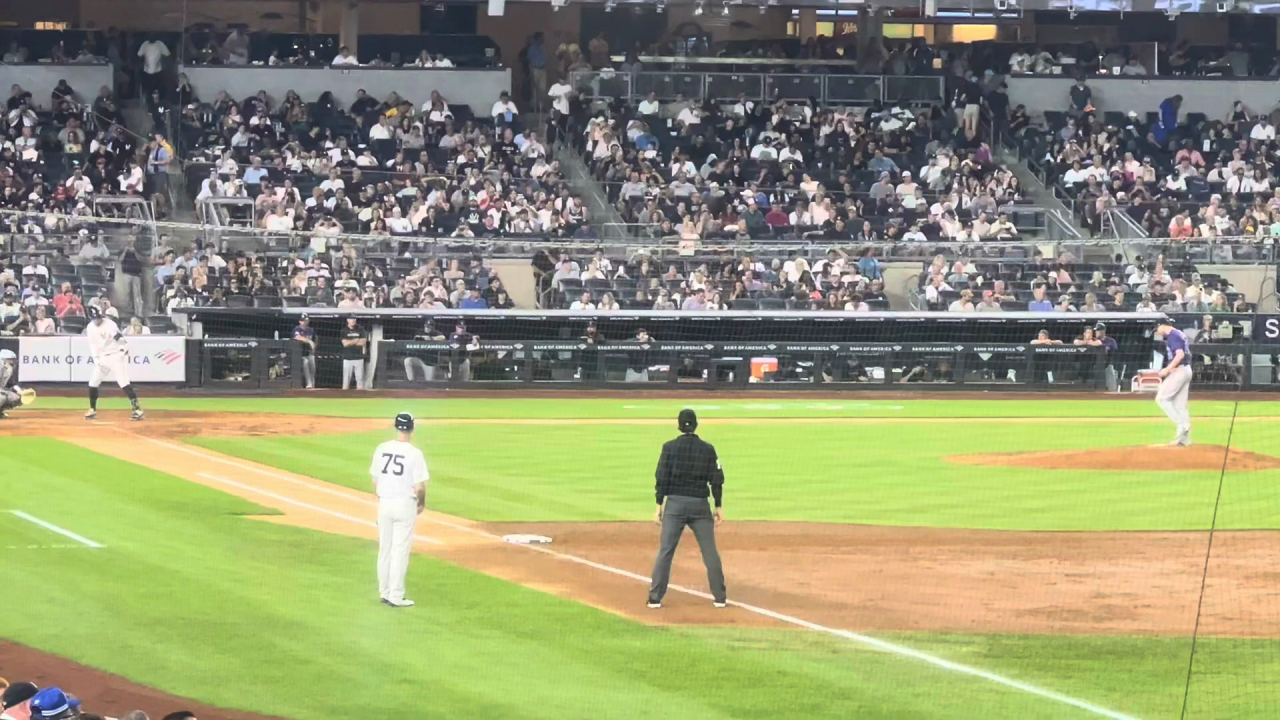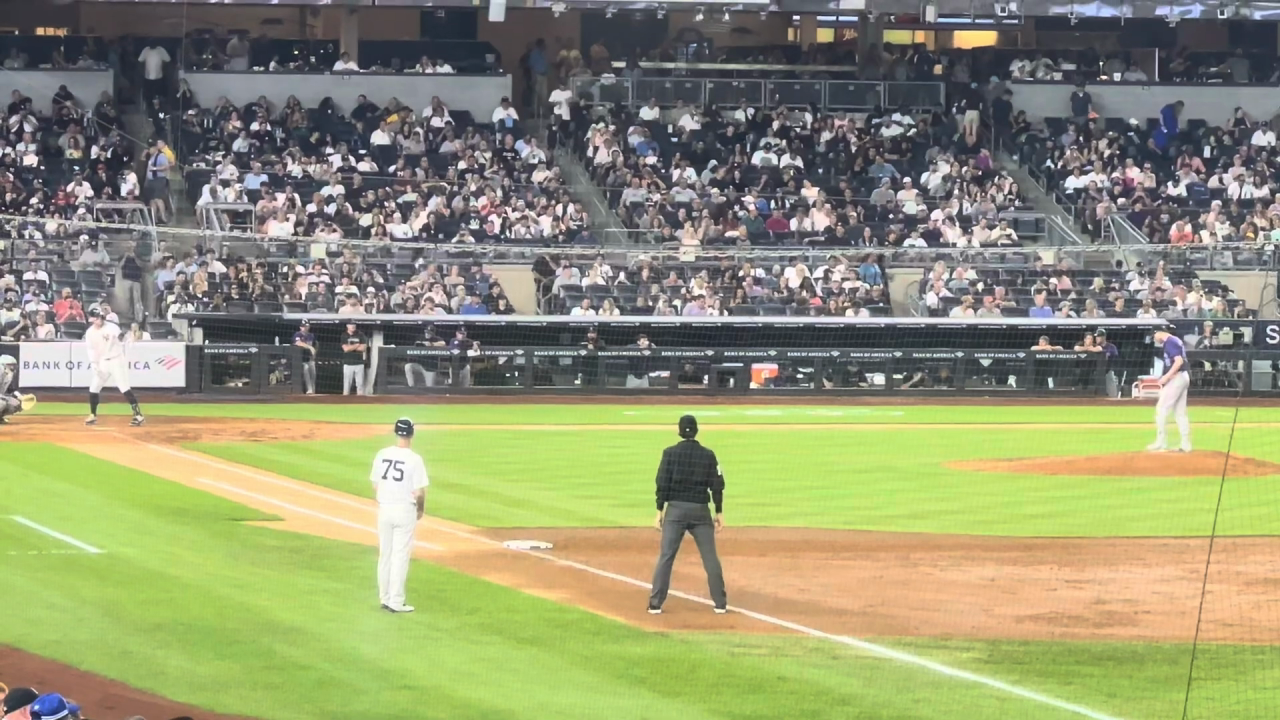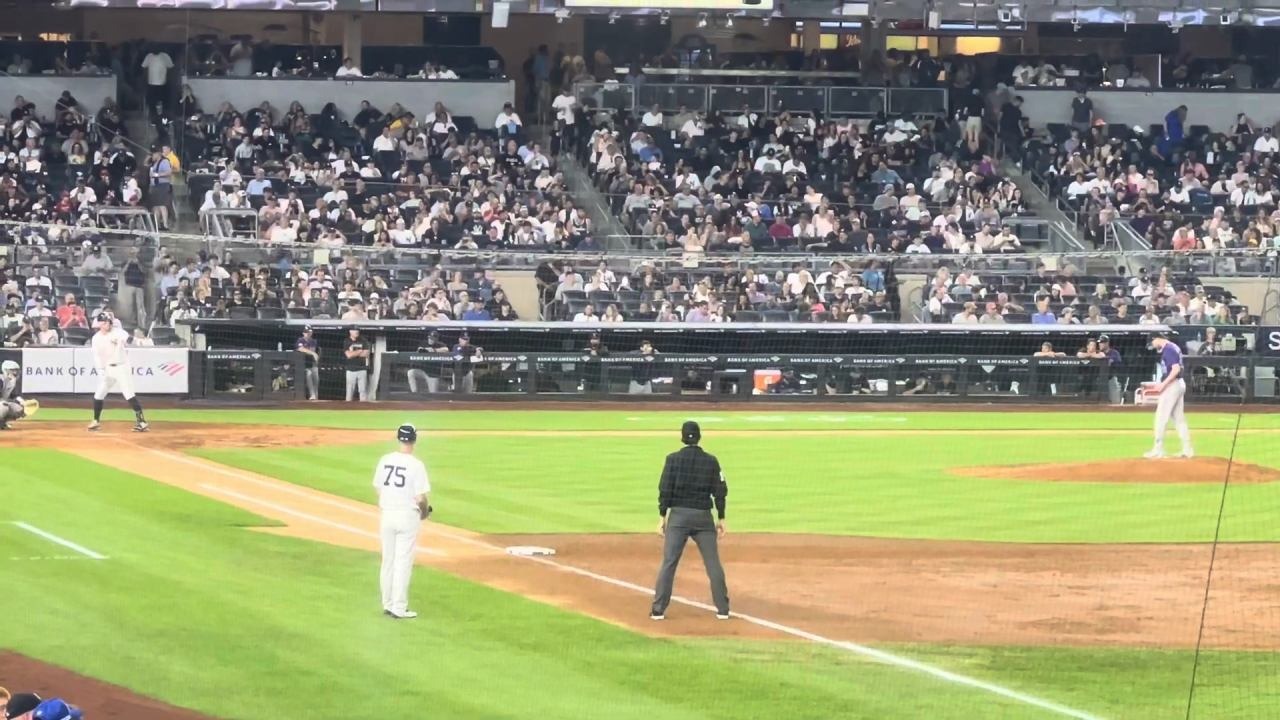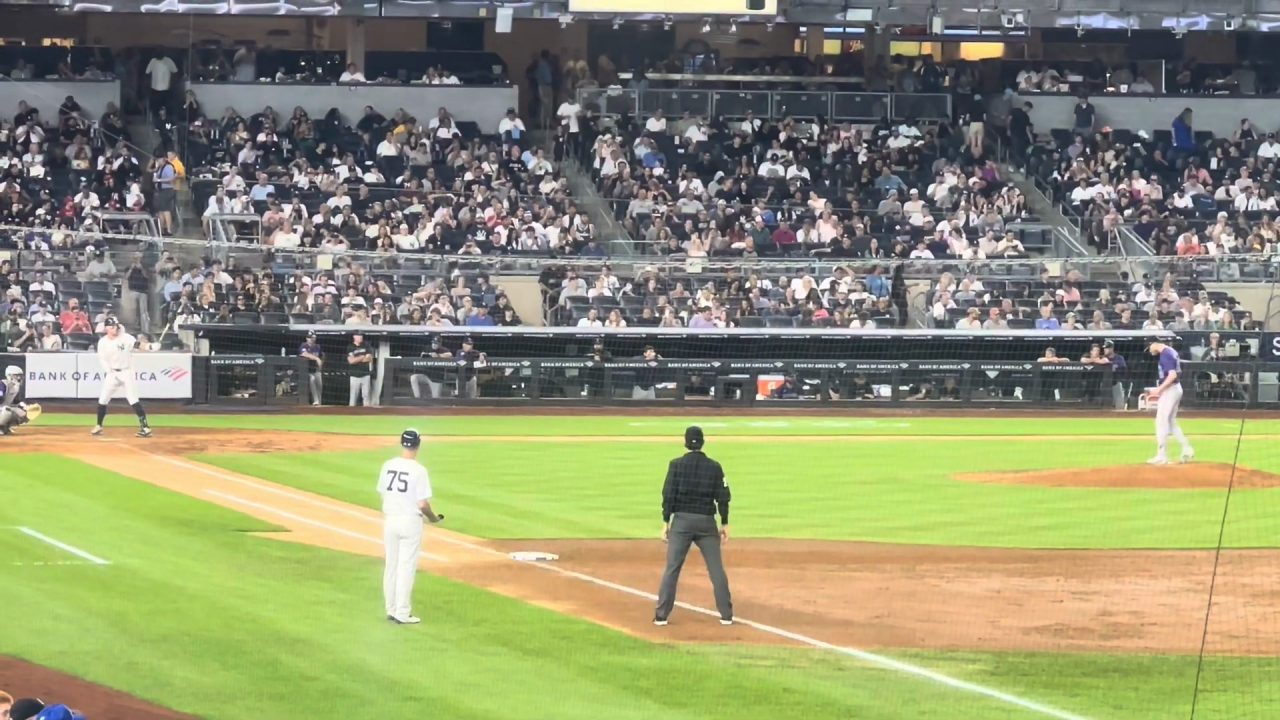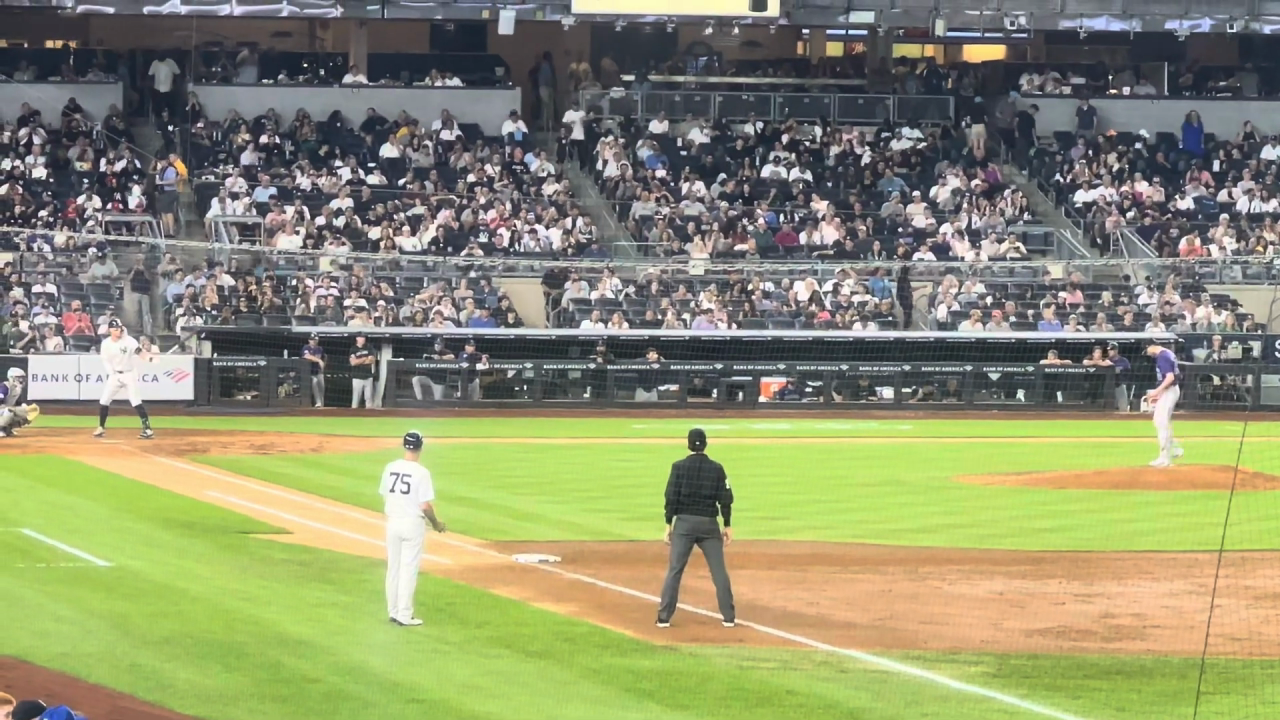
dt=0.2s
person 1, frame 1
left shoulder: (670, 447)
right shoulder: (707, 448)
left elbow: (662, 478)
right elbow: (716, 479)
left wrist: (659, 505)
right wrist: (718, 506)
left hip: (675, 503)
right hip: (700, 504)
left knee: (665, 551)
right knee: (710, 552)
left ankle: (655, 598)
right ankle: (719, 597)
person 1, frame 2
left shoulder: (670, 453)
right shoulder: (708, 455)
left elbow: (662, 484)
right elbow: (717, 486)
left wrist: (660, 511)
right wrist: (718, 512)
left hip: (675, 509)
right hip: (700, 510)
left knee: (666, 557)
right knee: (710, 557)
left ankle: (655, 604)
right ankle: (720, 603)
person 1, frame 3
left shoulder: (673, 459)
right shoulder: (711, 461)
left elbow: (665, 490)
right elbow: (719, 492)
left wrist: (663, 517)
right wrist: (721, 518)
left hip: (678, 515)
right hip: (703, 516)
left knee: (668, 563)
right knee: (713, 564)
left ankle: (658, 610)
right ankle: (723, 610)
person 1, frame 4
left shoulder: (676, 464)
right shoulder: (714, 466)
left elbow: (669, 496)
right elbow: (723, 497)
left wrist: (666, 522)
right wrist: (724, 523)
left hip: (681, 520)
right hip: (707, 521)
left knee: (672, 568)
right knee: (717, 569)
left ankle: (661, 615)
right ankle: (726, 615)
person 1, frame 5
left shoulder: (679, 466)
right shoulder: (717, 468)
left elbow: (671, 498)
right elbow: (726, 499)
left wrist: (669, 525)
right wrist: (727, 525)
left hip: (684, 522)
right hip: (709, 523)
left knee: (674, 570)
right knee: (719, 571)
left ankle: (664, 617)
right ankle: (729, 617)
person 2, frame 1
left shoulder: (381, 449)
right shoulder: (414, 453)
left elbow: (375, 481)
right elbow: (419, 486)
right wrist: (421, 503)
left hip: (384, 503)
right hip: (405, 504)
left knee: (385, 550)
right knee: (400, 551)
left ankle: (384, 593)
right ankle: (396, 596)
person 2, frame 2
left shoulder: (382, 455)
right shoulder: (414, 459)
left elbow: (375, 486)
right elbow: (419, 492)
right wrist: (421, 509)
left hip: (384, 509)
right hip: (405, 511)
left knee: (385, 555)
right knee: (400, 557)
left ankle: (385, 599)
right ankle: (396, 602)
person 2, frame 3
left shoulder: (384, 461)
right shoulder: (416, 465)
left elbow: (379, 491)
right elbow: (420, 498)
right wrist: (425, 512)
left hip: (387, 515)
right hip: (407, 516)
left knee: (388, 561)
right knee: (403, 562)
left ankle: (387, 604)
right ankle: (399, 608)
person 2, frame 4
left shoulder: (388, 466)
right shoulder: (419, 470)
left elbow: (383, 496)
right elbow: (423, 503)
right wrist: (433, 517)
left hip: (391, 520)
right hip: (410, 522)
left knee: (391, 567)
right knee: (406, 568)
left ankle: (391, 610)
right ankle: (402, 614)
person 2, frame 5
left shoulder: (390, 468)
right shoulder: (421, 472)
left elbow: (385, 498)
right elbow: (425, 505)
right wrist: (436, 523)
left hip: (392, 522)
right hip: (412, 524)
left knee: (393, 569)
right knee: (408, 570)
left ankle: (393, 612)
right ankle: (404, 615)
